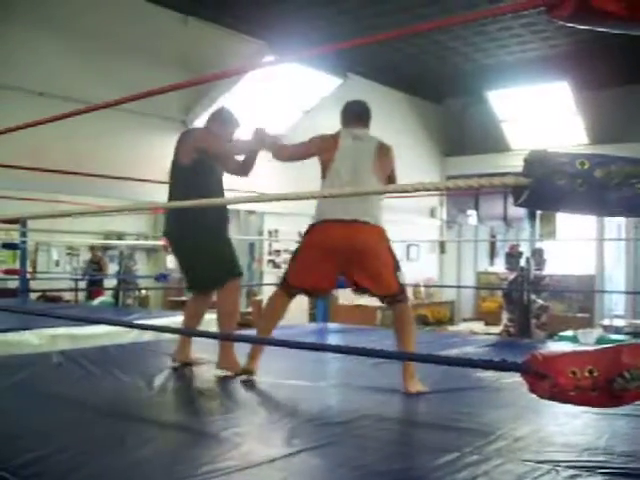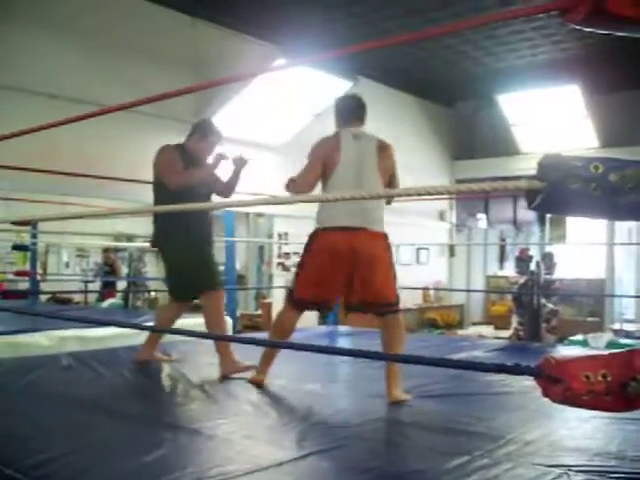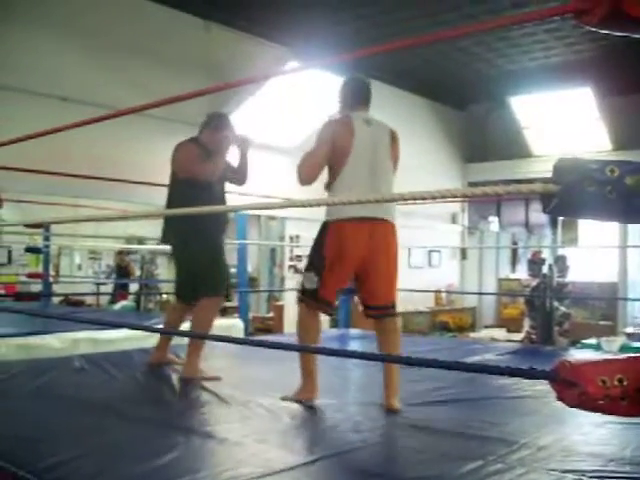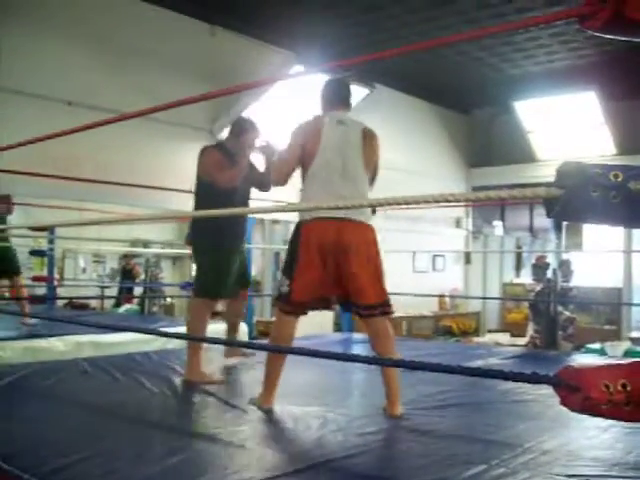
dt=0.4s
person 1, frame 1
left shoulder: (328, 142)
right shoulder: (385, 151)
left elbow: (281, 153)
right elbow: (389, 187)
left wrist: (267, 141)
left hip: (325, 229)
right hip: (367, 232)
left knee: (285, 291)
right knee: (399, 300)
left ankle: (252, 361)
right ankle: (410, 376)
person 1, frame 2
left shoulder: (326, 146)
right shoulder: (384, 150)
left elbow: (301, 189)
left wrist: (292, 182)
left hip: (331, 234)
right hip: (372, 236)
left knee: (295, 304)
right knee: (389, 311)
left ankle: (263, 369)
right ankle: (394, 387)
person 1, frame 3
left shoulder: (335, 127)
right shoulder: (391, 136)
left elbow: (307, 177)
left wrist: (308, 158)
left hip: (343, 224)
right hip: (383, 227)
left knee: (310, 301)
right knee: (384, 313)
left ankle: (309, 385)
right ankle: (392, 394)
person 1, frame 4
left shoulder: (307, 130)
right shoulder: (369, 137)
left elbow: (278, 178)
left wrist: (292, 161)
left hip: (314, 225)
right hip: (357, 228)
left knee: (288, 311)
right knee: (377, 315)
left ankle: (267, 394)
right ankle: (394, 400)
person 2, frame 1
left shoulder: (214, 153)
right shoulder: (193, 138)
left elbow: (242, 169)
right elbow: (225, 148)
left wrist: (254, 145)
right wrist: (255, 141)
left hip: (202, 227)
right hip: (193, 227)
left knee: (202, 288)
right knee: (230, 282)
left ankle: (183, 350)
right ankle: (227, 357)
person 2, frame 2
left shoulder: (202, 166)
right shoulder: (169, 154)
left elbow: (225, 191)
right elbow: (174, 182)
left wrist: (237, 170)
right wrist: (210, 168)
left hip: (194, 237)
right hip: (176, 237)
left knee: (182, 297)
right knee: (212, 292)
left ankle: (148, 349)
right ankle: (227, 360)
person 2, frame 3
left shoulder: (212, 155)
right shoulder: (187, 149)
left elbow: (240, 179)
right elbow: (208, 174)
left wrist: (243, 153)
right wrist: (225, 149)
left hip: (205, 235)
right hip: (193, 235)
left knee: (187, 297)
right knee: (213, 295)
left ankle: (161, 351)
right ankle: (191, 364)
person 2, frame 4
left shoulder: (242, 160)
right shoulder: (212, 153)
left elbow: (263, 185)
right elbow: (226, 181)
left wrist: (268, 161)
right wrist: (246, 155)
left hip: (232, 236)
right hip: (212, 237)
left knee: (240, 290)
right knee: (206, 295)
left ankle: (231, 346)
right ankle: (193, 366)
